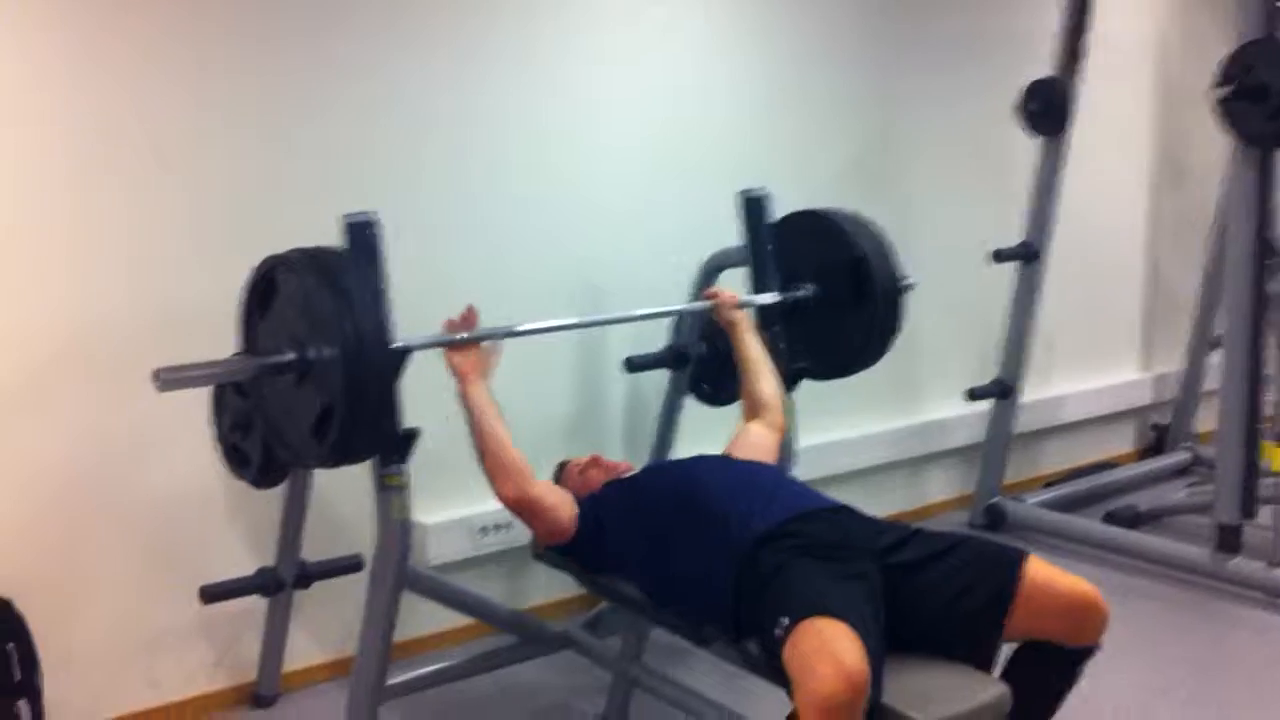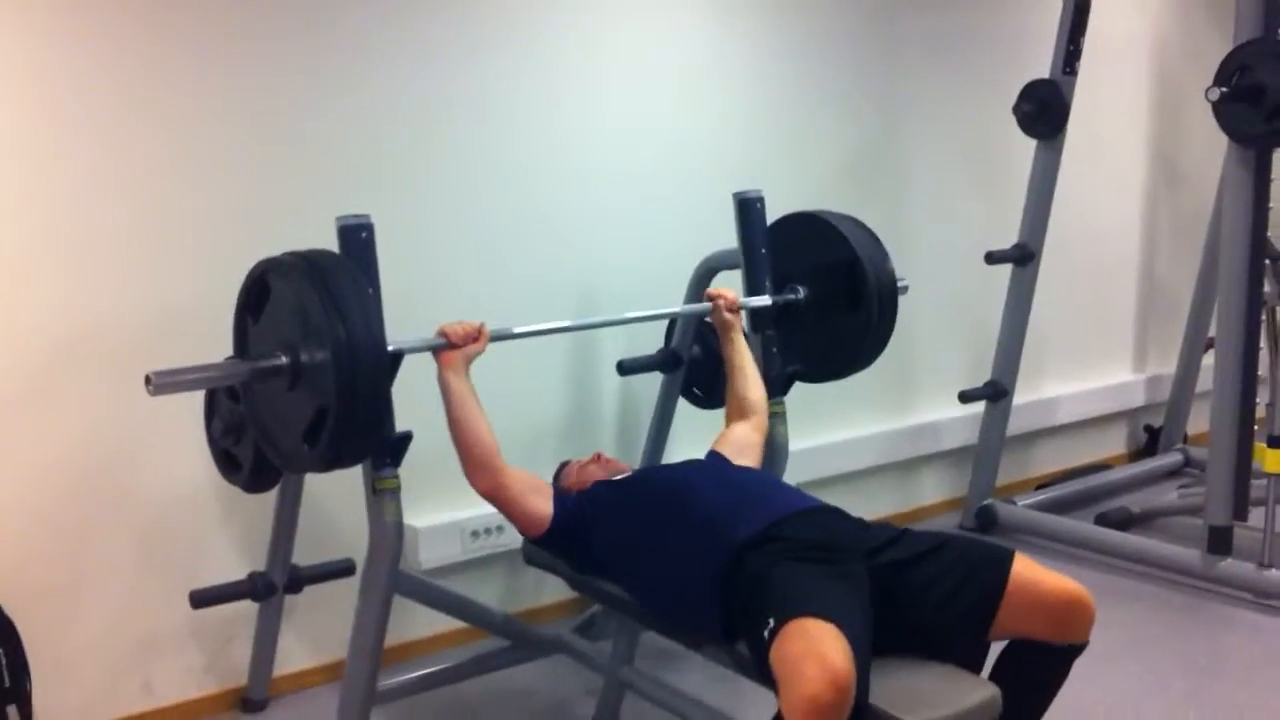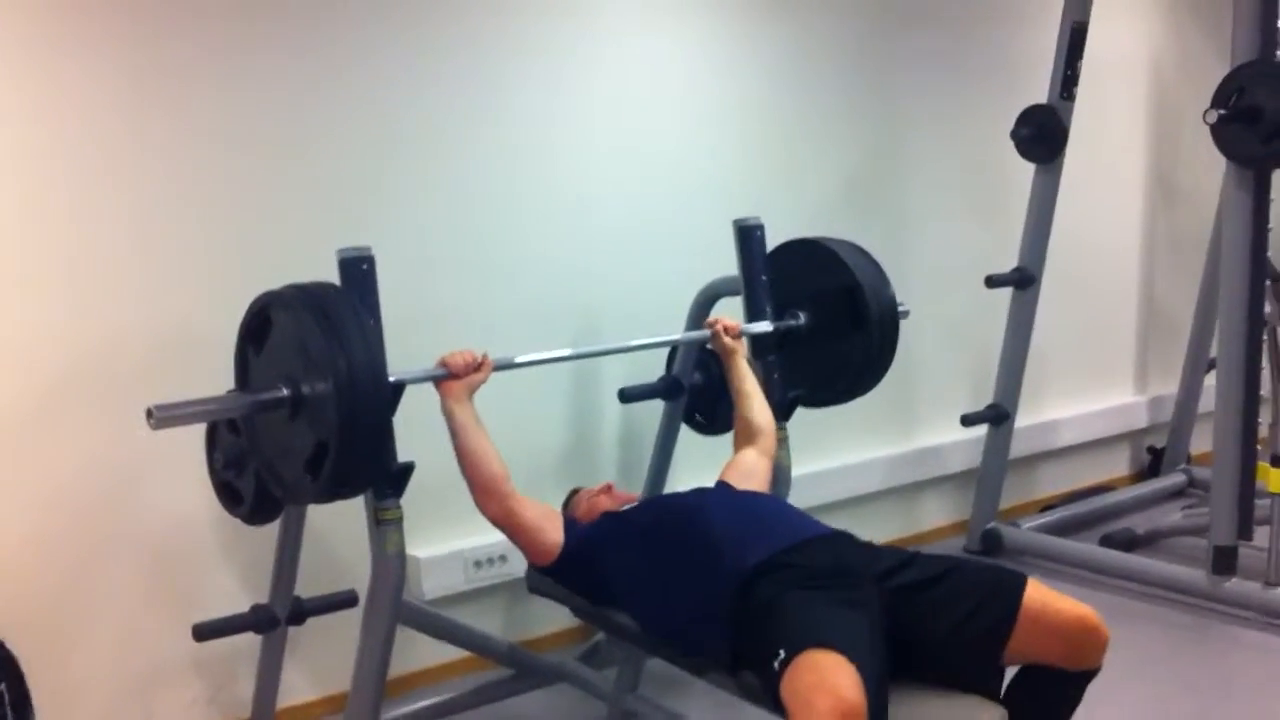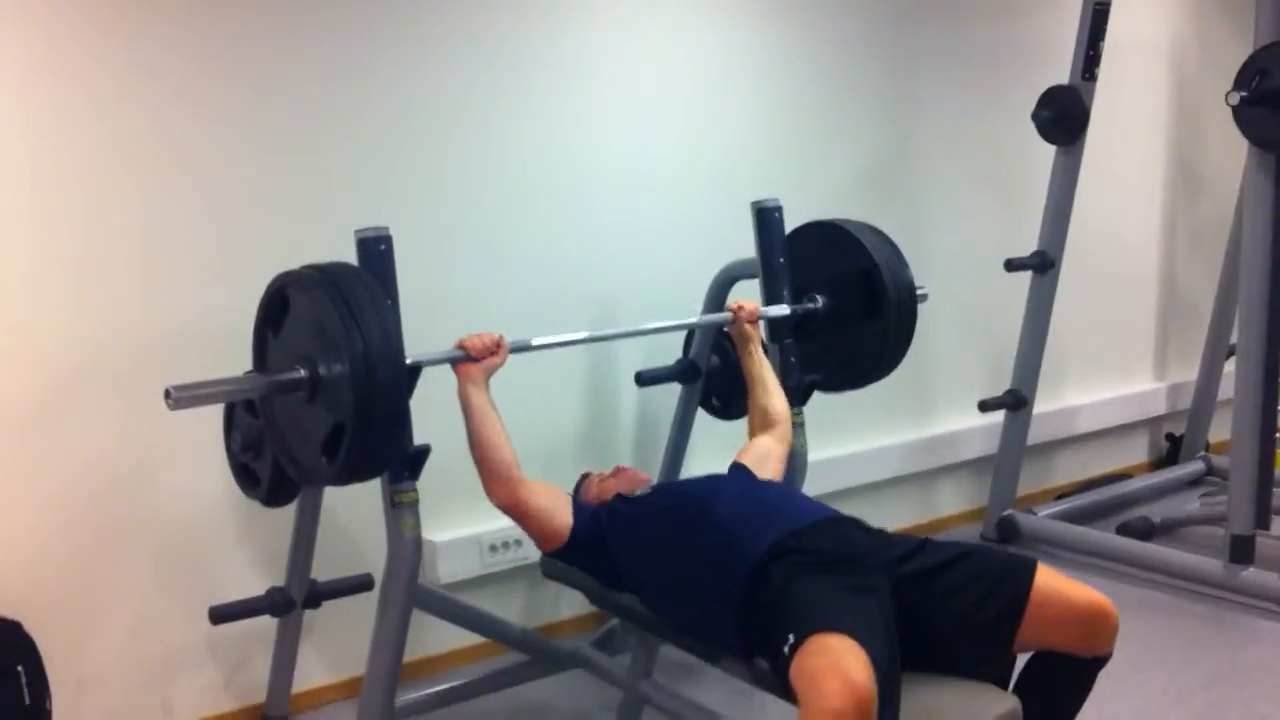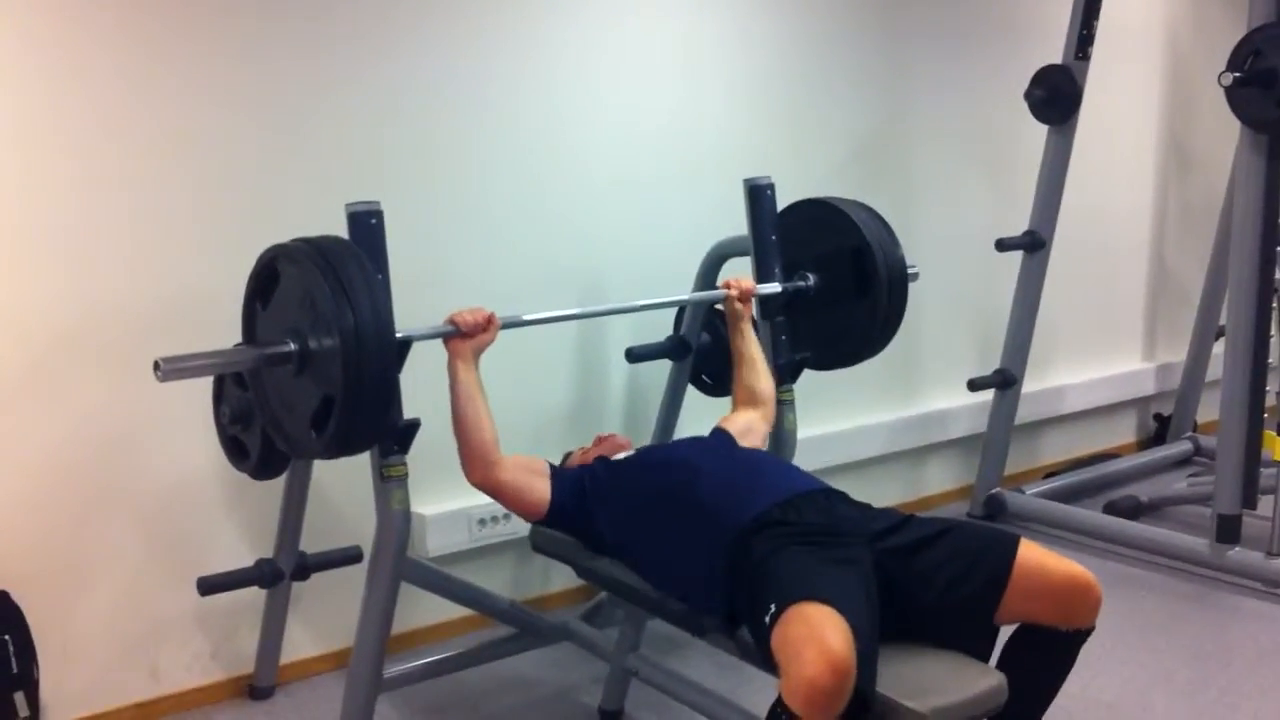
dt=1s
person 1, frame 1
left shoulder: (710, 476)
right shoulder: (597, 520)
left elbow: (767, 419)
right elbow: (518, 488)
left wrist: (738, 327)
right wrist: (471, 382)
left hip: (858, 535)
right hip: (777, 563)
left knee: (1080, 611)
person 1, frame 2
left shoulder: (702, 476)
right shoulder: (582, 516)
left elbow: (750, 419)
right elbow: (491, 475)
left wrist: (730, 332)
right wrist: (454, 369)
left hip: (846, 538)
right hip: (763, 567)
left knee: (1067, 610)
person 1, frame 3
left shoulder: (704, 507)
right shoulder: (591, 548)
left elbow: (758, 445)
right elbow: (501, 503)
left wrist: (734, 358)
right wrist: (457, 399)
left hip: (855, 562)
right hip: (775, 593)
left knee: (1080, 635)
person 1, frame 4
left shoulder: (721, 488)
right shoulder: (603, 529)
left elbow: (775, 431)
right elbow: (511, 491)
left wrist: (749, 344)
right wrist: (473, 383)
left hip: (865, 549)
right hip: (784, 580)
left knee: (1091, 621)
person 1, frame 5
left shoulder: (698, 455)
right shoulder: (586, 491)
left elbow: (757, 408)
right elbow: (486, 469)
left wrist: (739, 321)
right wrist: (464, 359)
left hip: (848, 520)
right hip: (769, 549)
left knee: (1074, 594)
